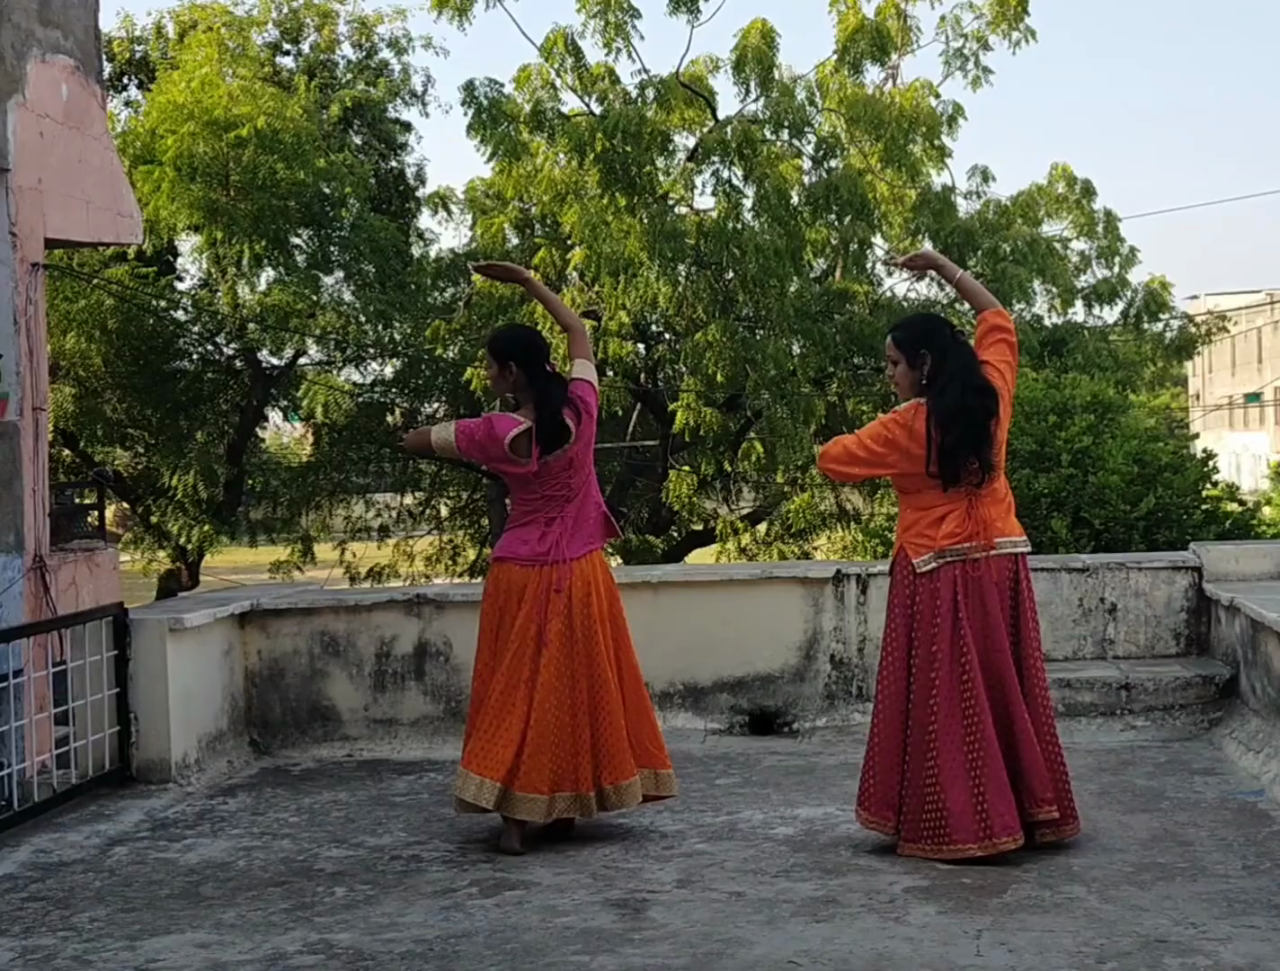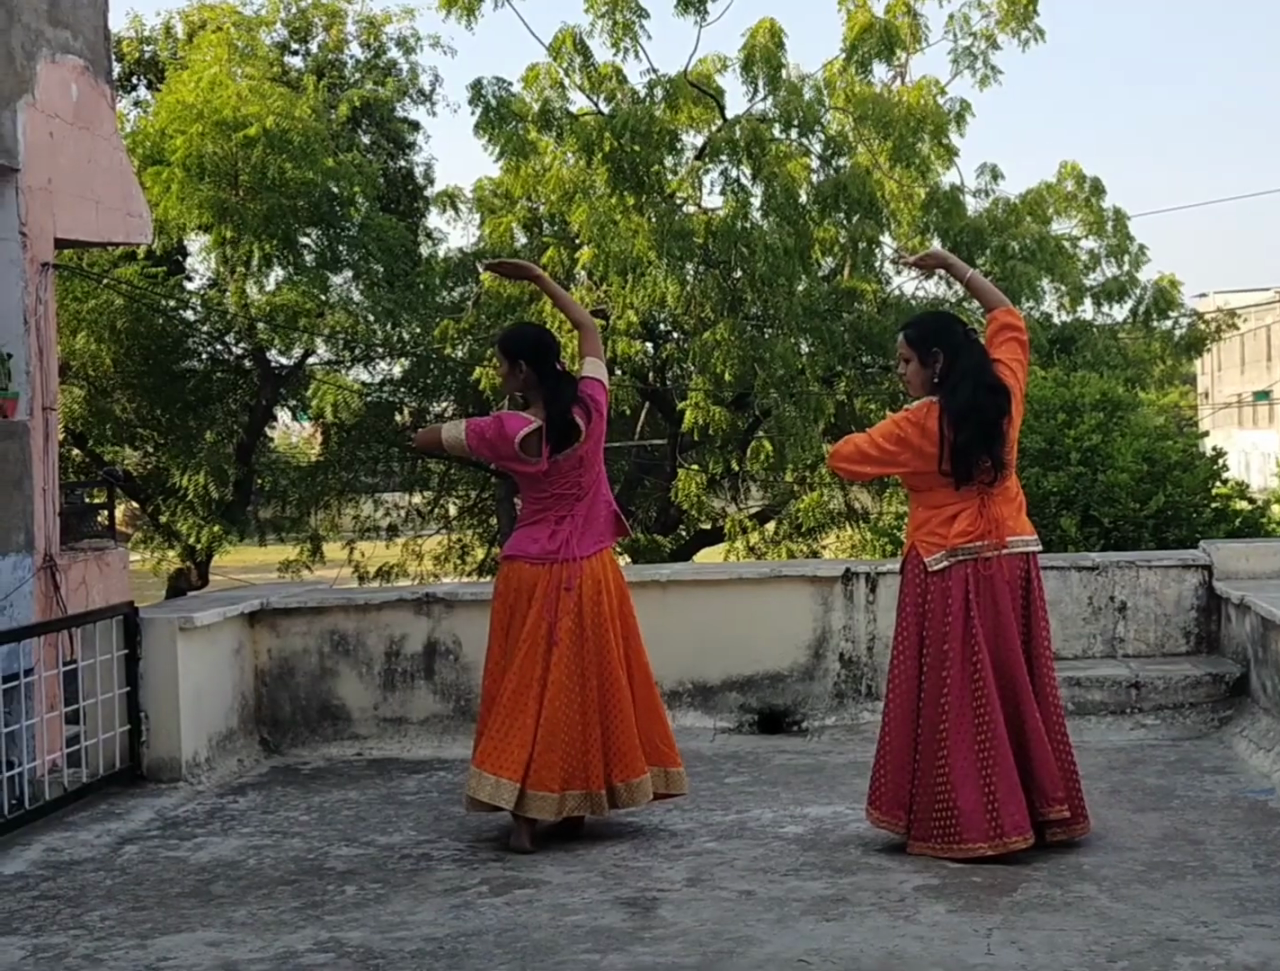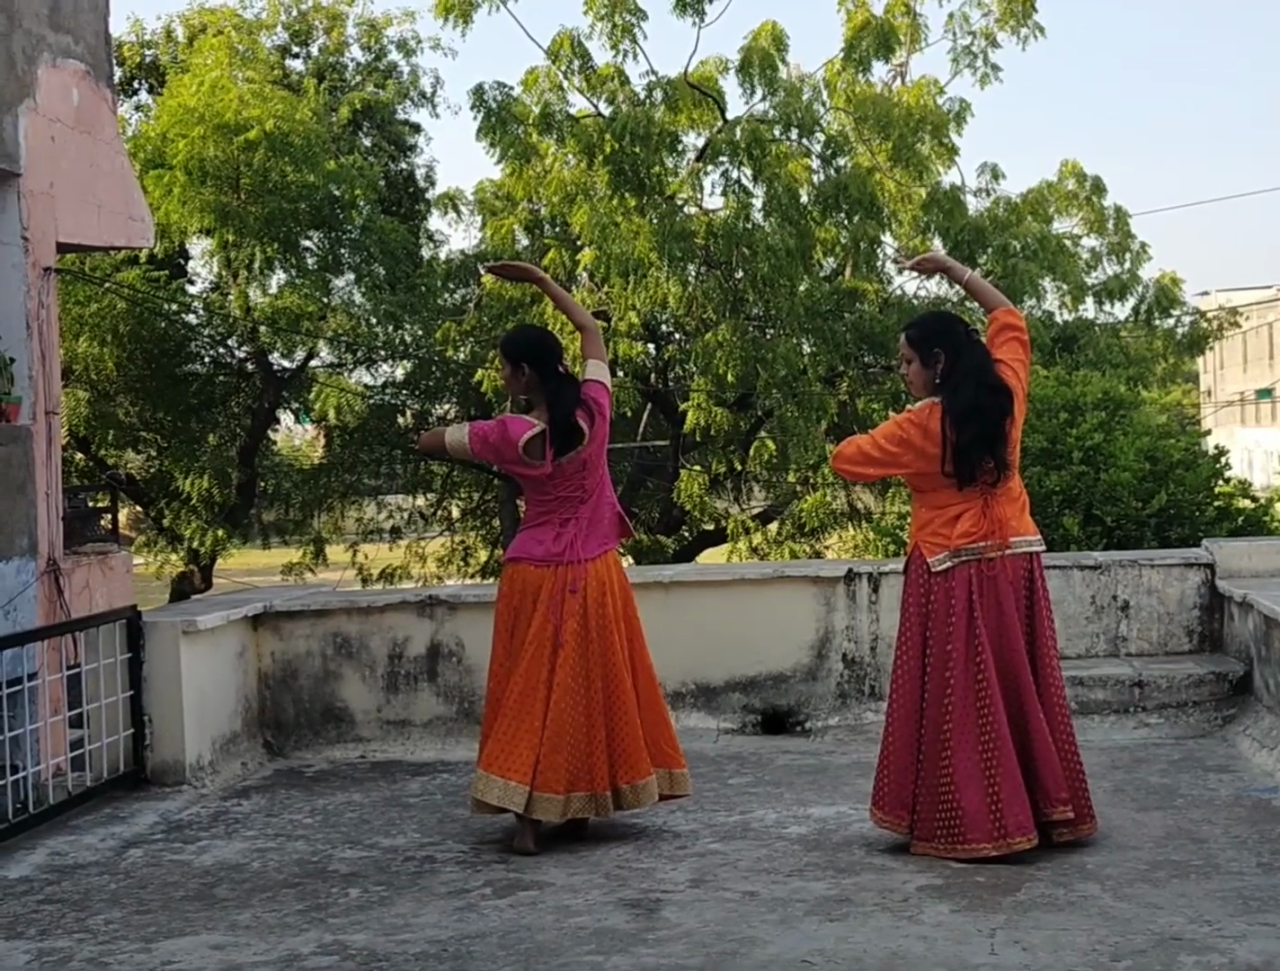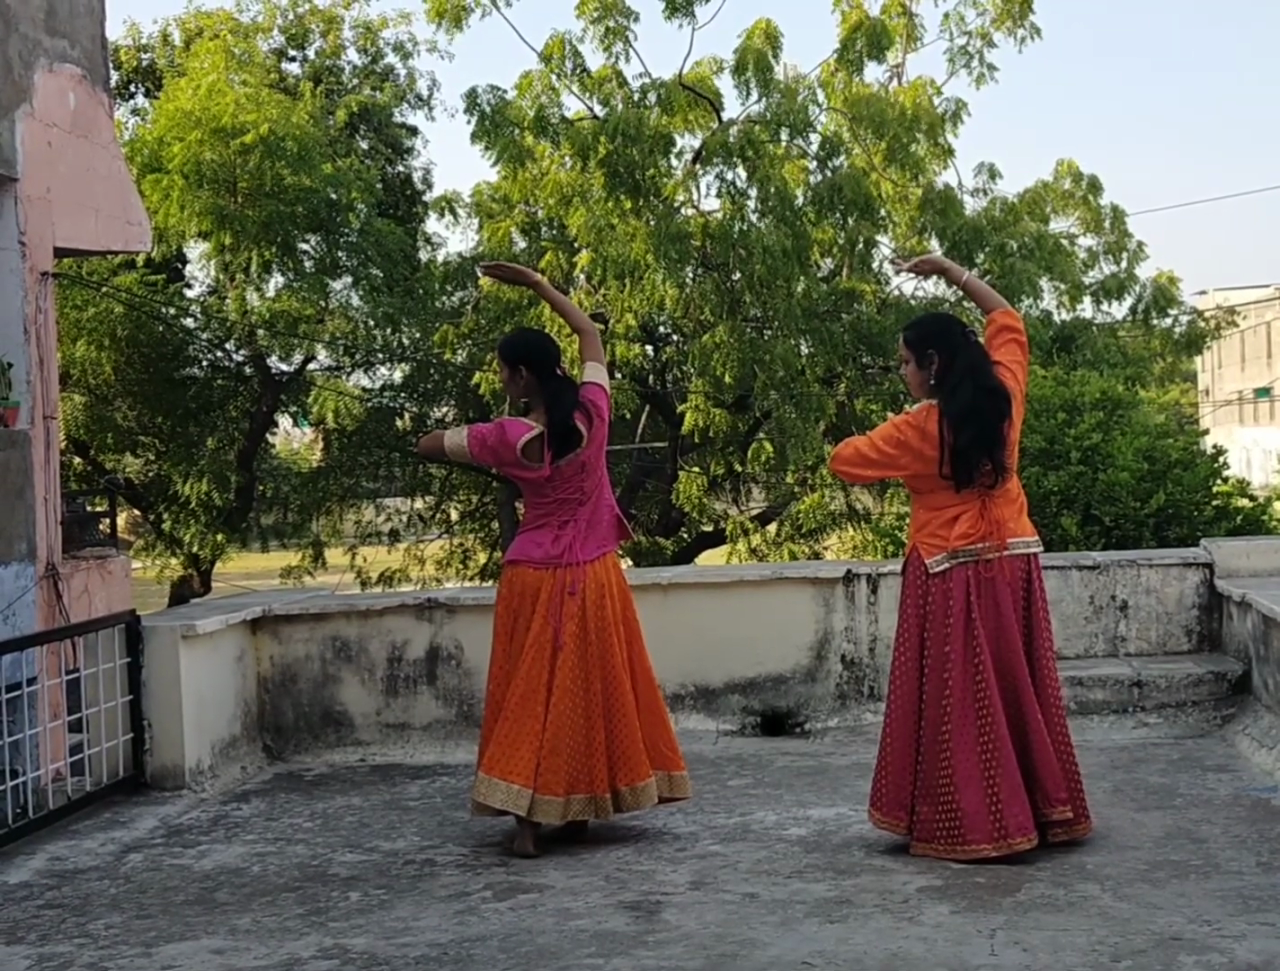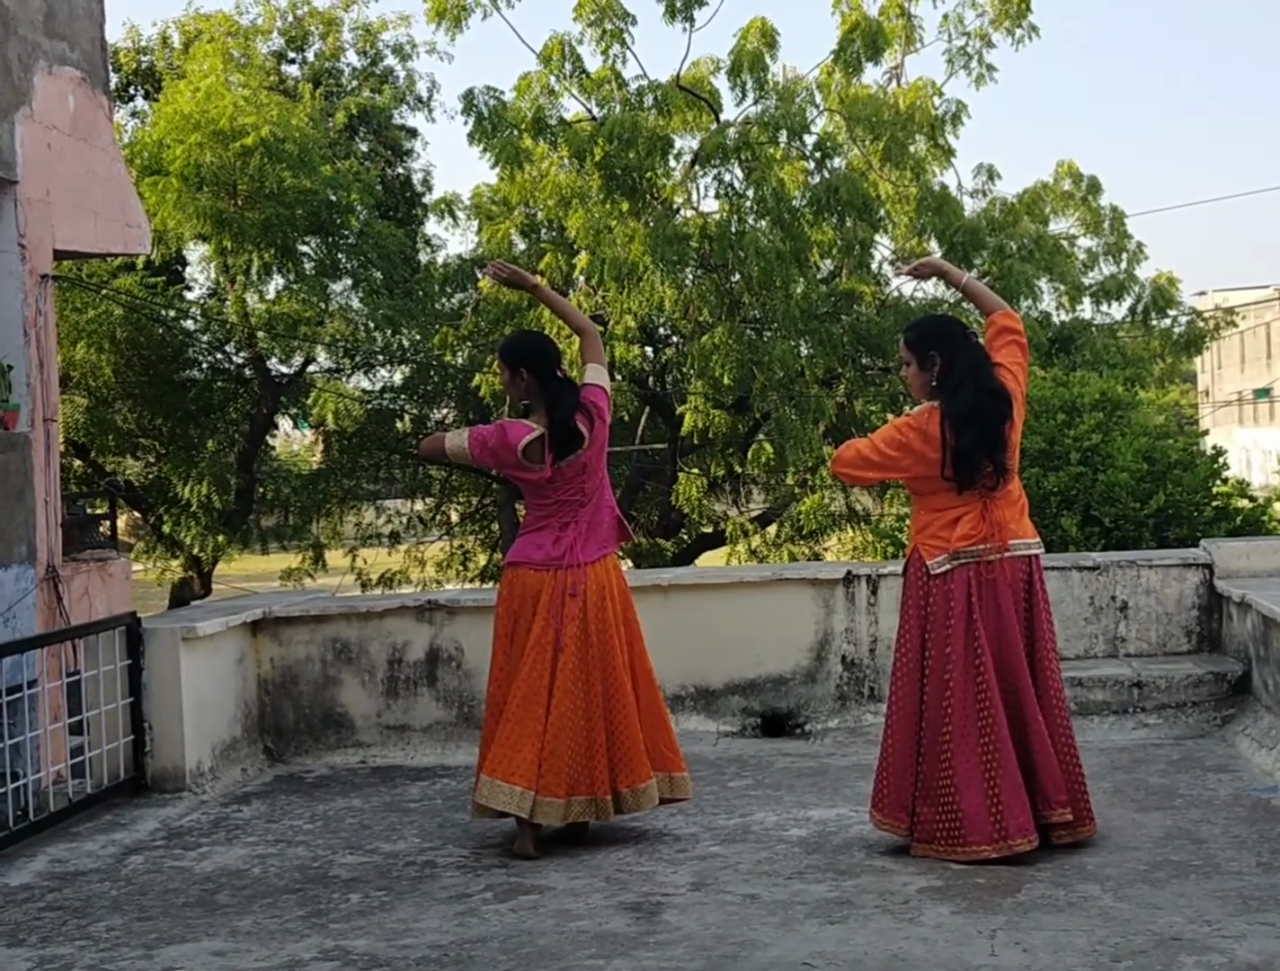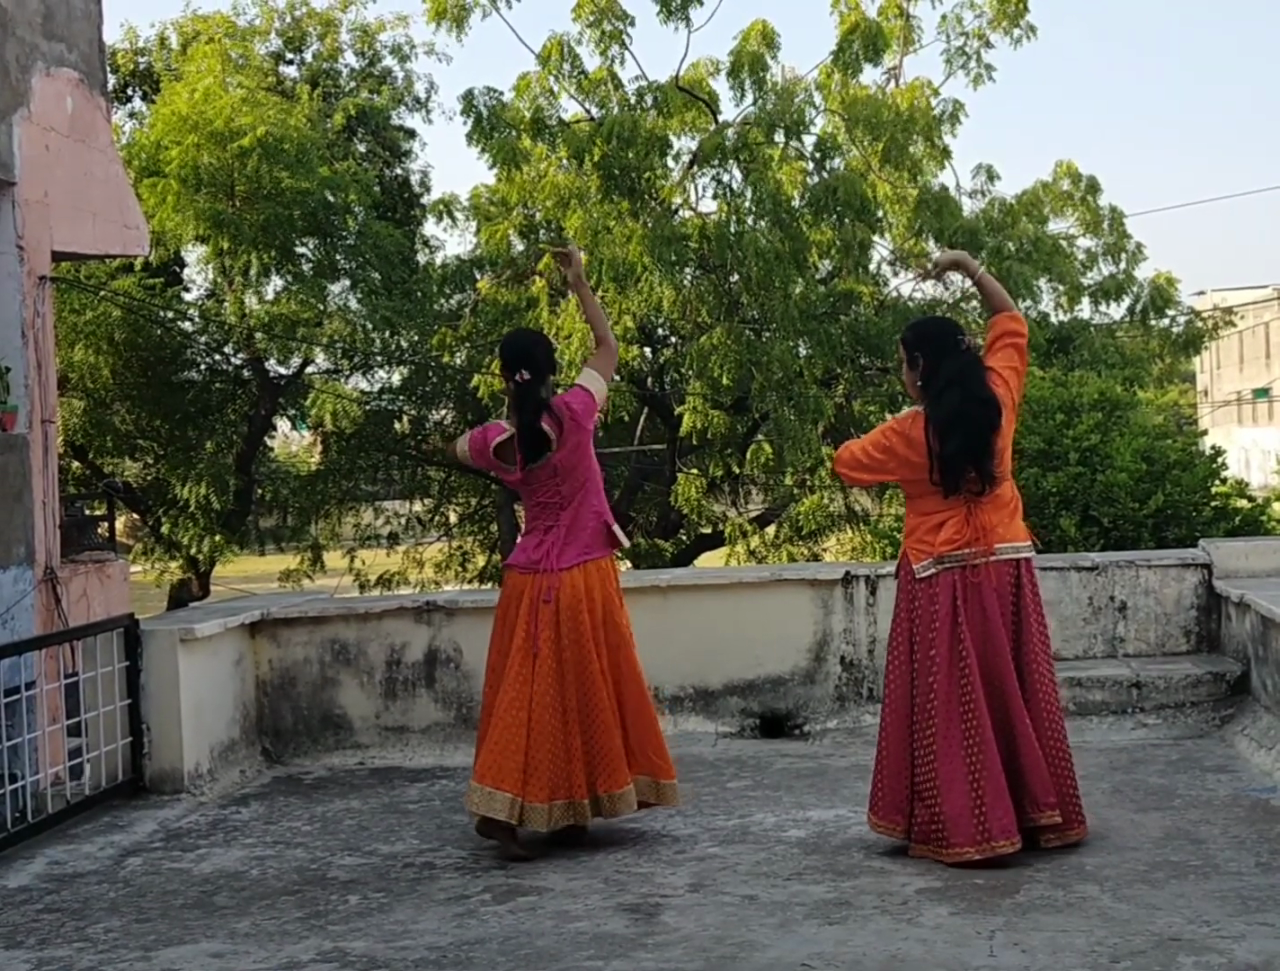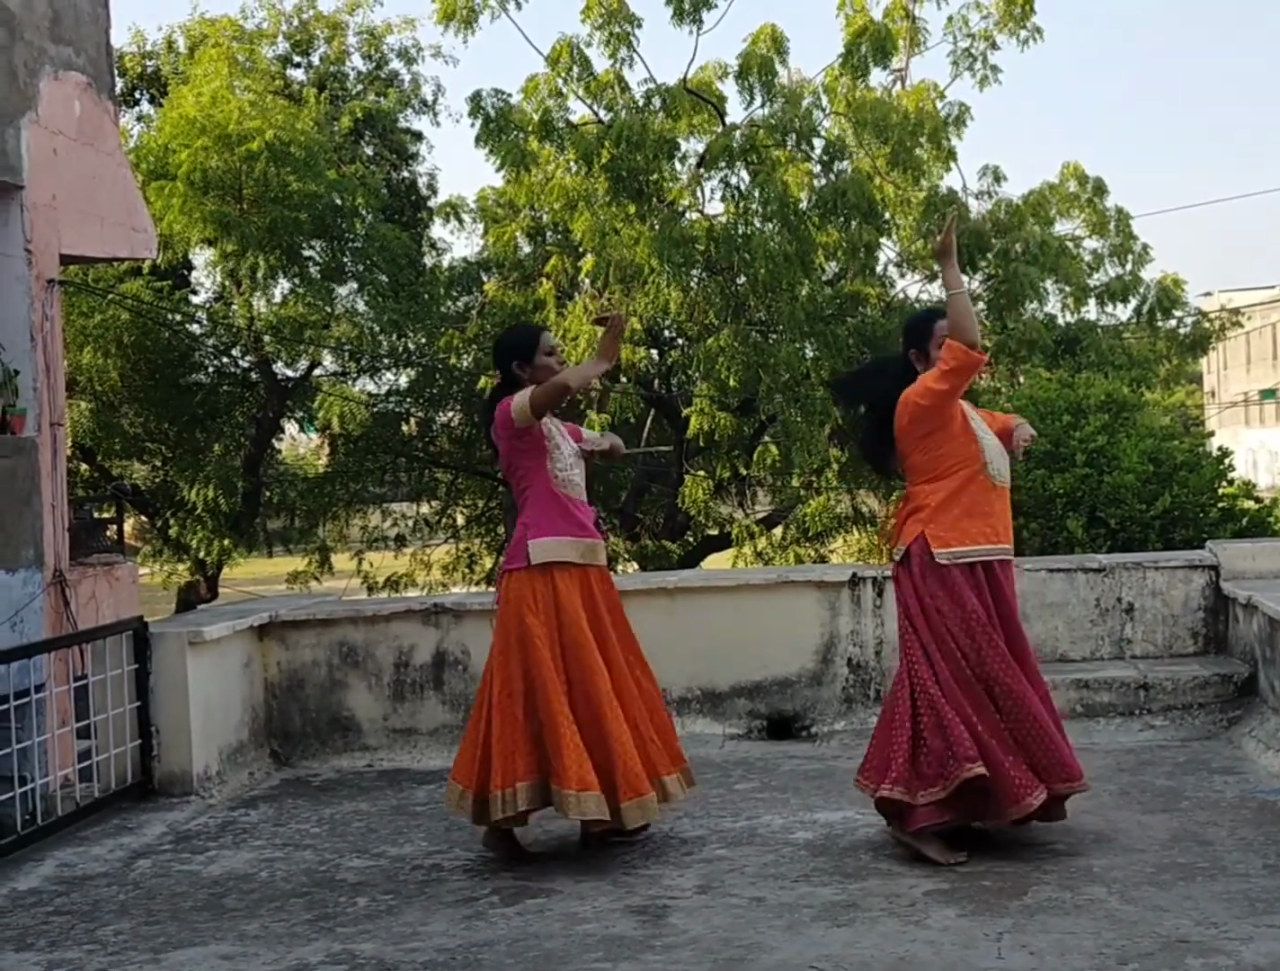
dt=0.5s
person 1, frame 1
left shoulder: (906, 426)
right shoulder: (992, 396)
left elbow: (831, 458)
right elbow: (997, 320)
left wrist: (876, 443)
right wrist: (943, 267)
left hip: (937, 574)
right hip: (1000, 562)
left knee: (945, 700)
right knee: (1007, 687)
left ankle: (956, 823)
right ankle: (1029, 810)
person 1, frame 2
left shoulder: (918, 425)
right shoulder: (1003, 395)
left elbow: (841, 457)
right elbow: (1008, 318)
left wrist: (885, 442)
right wrist: (953, 265)
left hip: (948, 573)
right hip: (1010, 560)
left knee: (956, 700)
right knee: (1015, 687)
left ankle: (967, 823)
right ankle: (1041, 809)
person 1, frame 3
left shoulder: (920, 425)
right shoulder: (1006, 395)
left elbow: (845, 458)
right elbow: (1009, 319)
left wrist: (889, 441)
right wrist: (953, 269)
left hip: (951, 574)
right hip: (1014, 560)
left knee: (959, 701)
right knee: (1020, 688)
left ankle: (970, 824)
right ankle: (1045, 809)
person 1, frame 4
left shoulder: (918, 428)
right shoulder: (1004, 397)
left elbow: (843, 459)
right elbow: (1006, 320)
left wrist: (885, 439)
right wrist: (951, 271)
left hip: (950, 577)
right hip: (1012, 563)
left knee: (959, 701)
right knee: (1018, 690)
left ankle: (970, 825)
right ankle: (1044, 810)
person 1, frame 5
left shoulder: (919, 429)
right shoulder: (1005, 397)
left elbow: (844, 461)
right elbow: (1006, 320)
left wrist: (892, 444)
right wrist: (949, 273)
left hip: (950, 575)
right hip: (1013, 563)
left knee: (958, 700)
right knee: (1019, 689)
left ankle: (966, 826)
right ankle: (1042, 811)
person 1, frame 6
left shoulder: (908, 432)
right shoulder: (996, 400)
left elbow: (845, 462)
right elbow: (1011, 323)
right wrist: (970, 267)
left hip: (940, 579)
right hip: (1004, 567)
left knee: (948, 701)
right knee: (1010, 692)
left ankle: (955, 827)
right ankle: (1028, 814)
person 1, frame 7
left shoulder: (959, 407)
right shoulder: (920, 400)
left elbow: (1002, 419)
right elbow: (969, 349)
left wrist: (1015, 434)
right wrist: (950, 267)
left hip: (977, 566)
right hip: (946, 567)
left knee: (946, 683)
right knee: (972, 682)
left ankle: (937, 804)
right ankle: (923, 810)
person 2, frame 1
left shoulder: (496, 433)
right shoulder: (579, 410)
left elbow: (413, 442)
right elbow: (578, 331)
right wrist: (527, 281)
left hip: (522, 577)
right hip: (581, 574)
left knee: (518, 691)
right knee: (578, 685)
left ankle: (516, 815)
right ankle: (565, 808)
person 2, frame 2
left shoulder: (507, 431)
right shoulder: (590, 409)
left elbow: (425, 438)
right elbow: (590, 330)
right wrist: (539, 278)
left hip: (532, 575)
right hip: (591, 573)
left knee: (529, 689)
right knee: (588, 685)
left ankle: (526, 815)
right ankle: (576, 807)
person 2, frame 3
left shoulder: (511, 435)
right shoulder: (593, 411)
left elbow: (428, 442)
right elbow: (592, 331)
right wrist: (541, 279)
left hip: (537, 577)
right hip: (595, 574)
left knee: (534, 691)
right knee: (593, 686)
left ankle: (530, 816)
right ankle: (580, 807)
person 2, frame 4
left shoulder: (508, 437)
right shoulder: (592, 412)
left elbow: (428, 445)
right elbow: (590, 333)
right wrist: (537, 283)
left hip: (536, 579)
right hip: (593, 576)
left knee: (534, 694)
right knee: (591, 689)
left ankle: (529, 818)
right ankle: (579, 807)
person 2, frame 5
left shoulder: (509, 439)
right shoulder: (593, 414)
left elbow: (428, 447)
right elbow: (591, 334)
right wrist: (535, 286)
left hip: (535, 580)
right hip: (594, 577)
left knee: (534, 694)
right knee: (592, 690)
left ankle: (528, 815)
right ankle: (580, 807)
person 2, frame 6
left shoulder: (493, 440)
right shoulder: (573, 411)
left elbow: (456, 449)
right elbow: (609, 349)
right wrist: (579, 282)
left hip: (531, 579)
right hip: (584, 576)
left knee: (529, 693)
right knee: (586, 690)
left ankle: (508, 811)
right ankle: (573, 811)
person 2, frame 7
left shoulder: (556, 424)
right shoulder: (512, 412)
left elbow: (613, 448)
right elbow: (553, 387)
left wrist: (589, 445)
right wrist: (598, 363)
left hip: (581, 569)
right hip: (542, 568)
left knee: (591, 689)
right knee: (542, 691)
left ankle: (595, 811)
right ankle: (500, 821)
